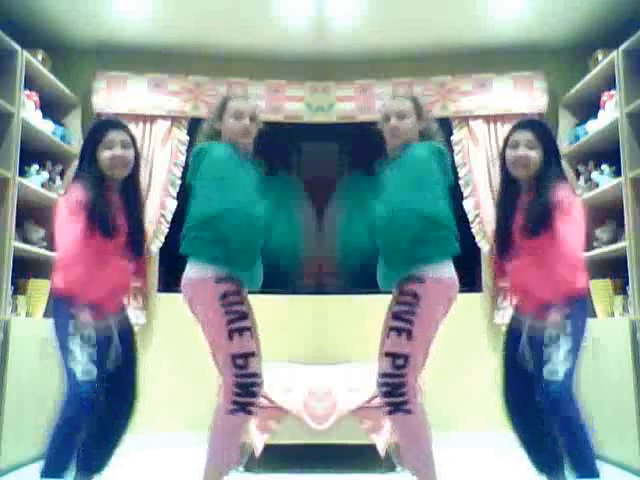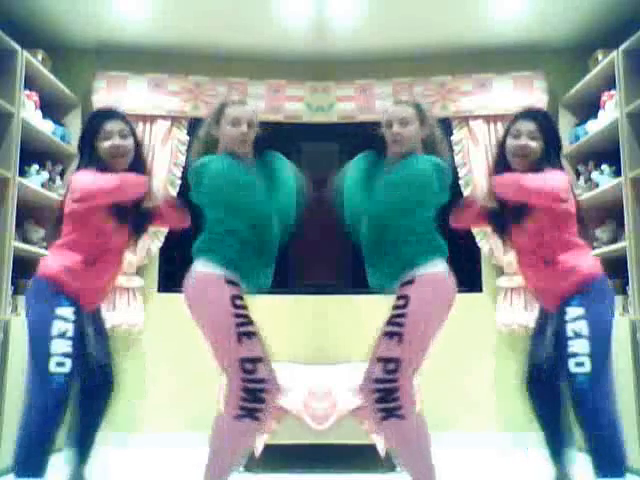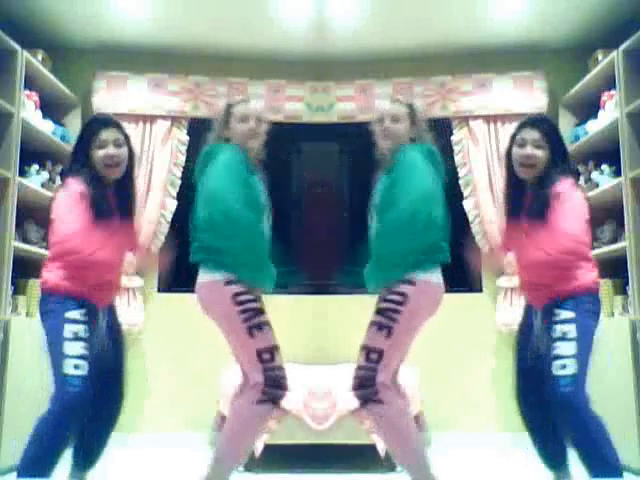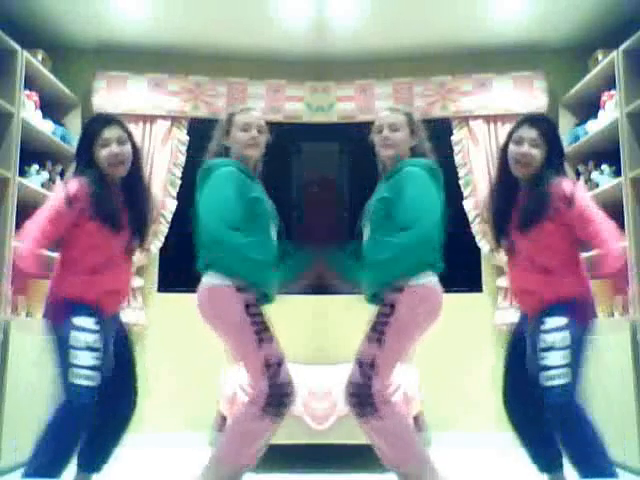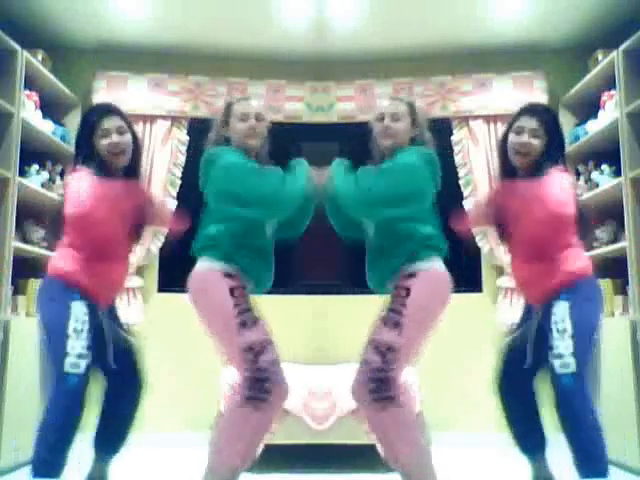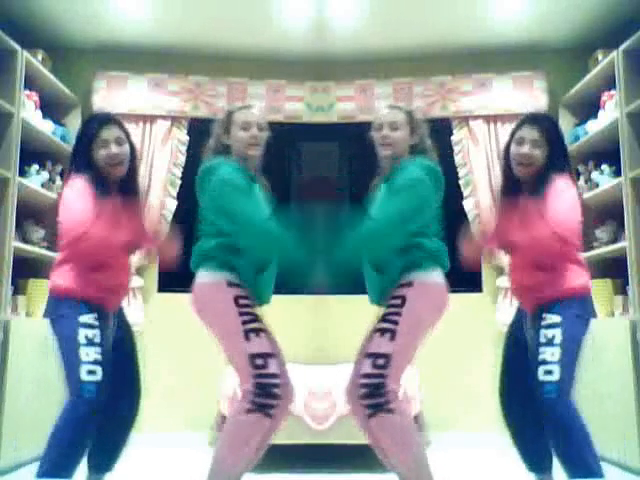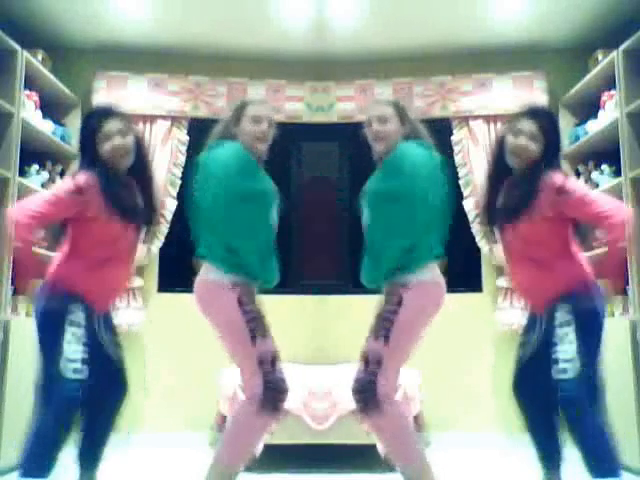
dt=0.3s
person 1, frame 1
left shoulder: (238, 165)
right shoulder: (218, 160)
left elbow: (251, 215)
right elbow: (236, 211)
left hip: (228, 281)
right hip: (213, 279)
left knee: (243, 385)
right knee: (242, 385)
person 1, frame 2
left shoulder: (246, 170)
right shoulder: (221, 171)
left elbow: (278, 221)
right elbow: (275, 212)
left wrist: (282, 176)
right wrist: (282, 170)
left hip: (223, 286)
right hip: (215, 282)
left knee: (259, 387)
right knee: (252, 389)
person 1, frame 3
left shoulder: (248, 171)
right shoulder: (227, 161)
right elbow: (224, 210)
left wrist: (264, 270)
right wrist: (264, 270)
left hip: (240, 285)
right hip: (227, 284)
left knee: (258, 382)
right knee: (269, 380)
person 1, frame 4
left shoulder: (249, 181)
right shoulder: (226, 177)
right elbow: (219, 235)
right wrist: (268, 271)
left hip: (240, 295)
right hip: (227, 291)
left knee: (272, 391)
right knee: (274, 391)
person 1, frame 5
left shoulder: (256, 171)
right shoulder: (227, 165)
left elbow: (289, 223)
right elbow: (278, 199)
left wrist: (304, 184)
right wrist: (300, 174)
left hip: (235, 286)
right hip: (217, 278)
left knee: (273, 387)
right knee: (259, 378)
person 1, frame 6
left shoulder: (254, 184)
right shoulder: (225, 177)
left elbow: (269, 235)
right elbow: (258, 232)
right wrist: (304, 260)
left hip: (238, 295)
right hip: (221, 288)
left knee: (279, 392)
right knee: (262, 387)
person 1, frame 7
left shoulder: (252, 172)
right shoulder: (232, 158)
right elbow: (214, 179)
right wrist: (218, 254)
left hip: (238, 288)
right hip: (226, 287)
left knee: (271, 390)
right knee: (269, 390)
person 2, frame 1
left shoulder: (420, 158)
right shoulder: (399, 168)
left elbow: (418, 210)
right elbow: (388, 217)
left hip: (427, 279)
right hip: (410, 282)
left knee: (396, 384)
right knee: (396, 385)
person 2, frame 2
left shoulder: (418, 171)
right shoulder: (393, 170)
left elbow: (365, 210)
right elbow: (361, 220)
left wrist: (357, 170)
right wrist: (356, 176)
left hip: (424, 283)
right hip: (415, 286)
left knee: (388, 388)
right knee: (377, 388)
person 2, frame 3
left shoulder: (412, 161)
right shoulder: (391, 171)
left elbow: (418, 208)
left wrist: (377, 270)
right wrist: (375, 272)
left hip: (411, 284)
right hip: (398, 284)
left knee: (370, 382)
right knee: (381, 382)
person 2, frame 4
left shoulder: (413, 177)
right shoulder: (390, 181)
left elbow: (421, 234)
left wrist: (368, 273)
right wrist: (344, 264)
left hip: (412, 292)
right hip: (399, 296)
left knee: (365, 391)
right knee: (367, 392)
person 2, frame 5
left shoulder: (412, 165)
right shoulder: (382, 171)
left elbow: (363, 199)
right elbow: (350, 224)
left wrist: (338, 176)
right wrist: (334, 184)
left hip: (422, 278)
right hip: (404, 285)
left knee: (381, 377)
right knee: (366, 386)
person 2, frame 6
left shoulder: (414, 177)
right shoulder: (385, 183)
left elbow: (377, 232)
right elbow: (372, 235)
left wrist: (335, 261)
left hip: (418, 288)
right hip: (400, 294)
left knee: (377, 386)
right knee: (360, 392)
person 2, frame 7
left shoulder: (408, 158)
right shoulder: (388, 172)
left elbow: (426, 175)
left wrist: (420, 255)
left hip: (413, 287)
right hip: (401, 287)
left knee: (370, 390)
right knee: (369, 390)
person 3, frame 1
left shoulder: (127, 200)
right shoulder: (80, 195)
right elbow: (71, 253)
left wrist: (144, 291)
right wrist: (87, 311)
left hip: (112, 312)
right hip: (78, 305)
left knee: (122, 398)
right knee: (84, 393)
person 3, frame 2
left shoulder: (133, 198)
right shoulder: (84, 180)
left elbow: (180, 219)
right elbow: (109, 187)
left wrist: (153, 199)
right wrist: (143, 183)
left hip: (88, 303)
right hip: (55, 293)
left knee: (99, 386)
right knee: (52, 389)
person 3, frame 3
left shoulder: (119, 195)
right shoulder: (77, 190)
right elbow: (73, 241)
right wrist: (131, 248)
left hip: (101, 306)
right hip: (67, 302)
left knee: (109, 396)
right knee: (73, 395)
person 3, frame 4
left shoulder: (130, 195)
right shoulder: (78, 191)
right elbow: (33, 238)
left hip: (109, 313)
right hip: (77, 309)
left knee: (122, 399)
right knee: (81, 402)
person 3, frame 5
left shoulder: (127, 188)
right shoulder: (83, 177)
left elbow: (164, 218)
right elbow: (84, 209)
left wrist: (166, 216)
right wrist: (134, 198)
left hip: (101, 300)
right hip: (68, 293)
left knee: (127, 381)
right knee: (71, 386)
person 3, frame 6
left shoulder: (124, 197)
right shoulder: (80, 187)
left elbow: (154, 243)
right elbow: (77, 232)
left wrist: (163, 245)
right wrist: (136, 233)
left hip: (109, 308)
right hip: (76, 304)
left knee: (125, 393)
right knee: (87, 396)
person 3, frame 7
left shoulder: (132, 188)
right shoulder: (84, 185)
right elbow: (21, 216)
right wrist: (30, 278)
left hip: (100, 307)
right hip: (68, 303)
left knee: (111, 390)
right knee: (65, 398)
person 4, frame 1
left shoulder: (558, 195)
right shoulder: (512, 201)
left elbow: (569, 253)
right elbow: (502, 256)
left wrist: (549, 314)
right wrist: (496, 289)
left hip: (561, 305)
right hip: (526, 311)
left knee: (556, 394)
right knee: (518, 398)
person 4, frame 2
left shoulder: (555, 179)
right shoulder: (505, 198)
left elbow: (535, 188)
right elbow: (458, 219)
left wrist: (497, 183)
right wrist: (484, 199)
left hip: (584, 294)
right hip: (551, 303)
left knee: (587, 389)
right knee: (540, 386)
person 4, frame 3
left shoulder: (562, 190)
right shoulder: (519, 195)
left elbow: (565, 242)
left wrist: (508, 250)
left hip: (572, 303)
right hip: (537, 306)
left knee: (566, 396)
right knee: (530, 395)
person 4, frame 4
left shoulder: (561, 191)
right shoulder: (508, 195)
left elbow: (606, 238)
left hip: (562, 309)
right hip: (531, 313)
left knee: (558, 401)
right knee: (518, 399)
person 4, frame 5
left shoulder: (555, 178)
right shoulder: (512, 188)
left elbow: (556, 209)
right elbow: (473, 220)
left wrist: (504, 199)
right wrist: (471, 217)
left hip: (571, 293)
right hip: (538, 300)
left knee: (568, 386)
right knee: (512, 380)
person 4, frame 6
left shoulder: (559, 187)
right shoulder: (515, 197)
left elbow: (561, 230)
right elbow: (486, 241)
left wrist: (498, 233)
right wrist: (478, 242)
left hip: (563, 304)
right hip: (530, 308)
left knee: (552, 397)
right knee: (514, 393)
person 4, frame 7
left shoulder: (555, 186)
right shoulder: (507, 187)
left elbow: (618, 217)
left wrist: (608, 277)
left hip: (571, 302)
right hip: (539, 307)
left knee: (573, 397)
right knee: (528, 389)
